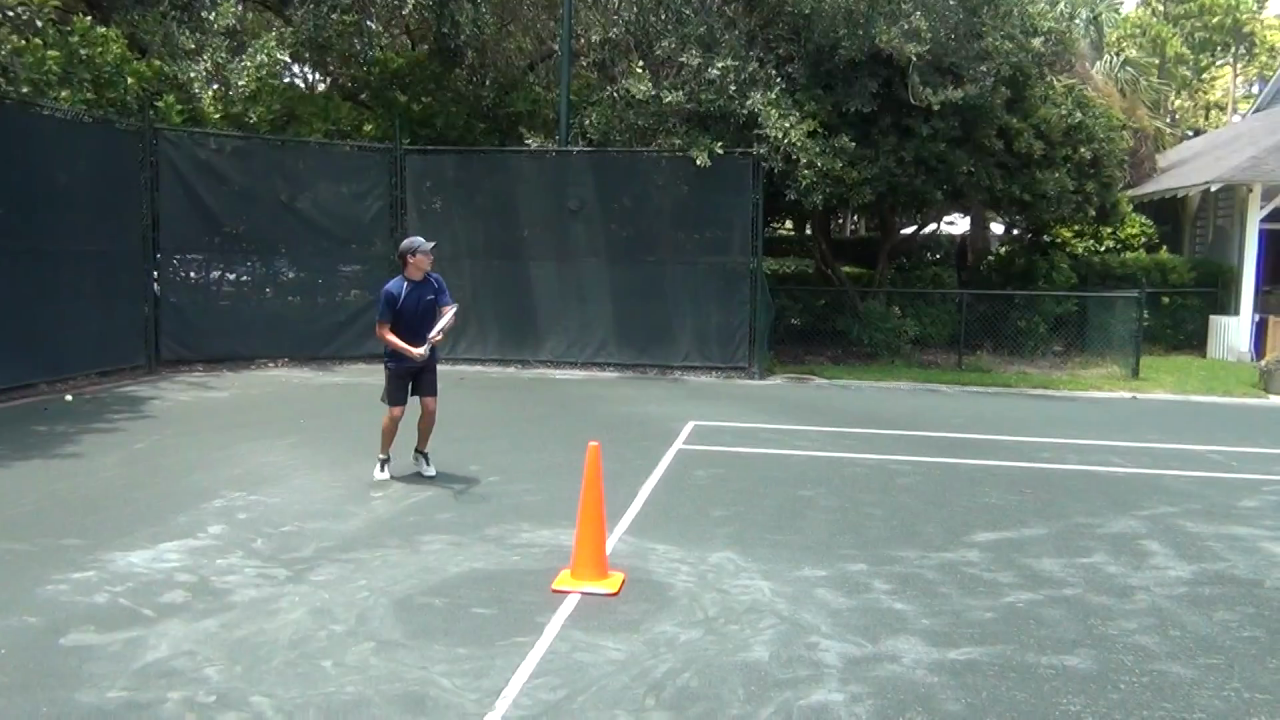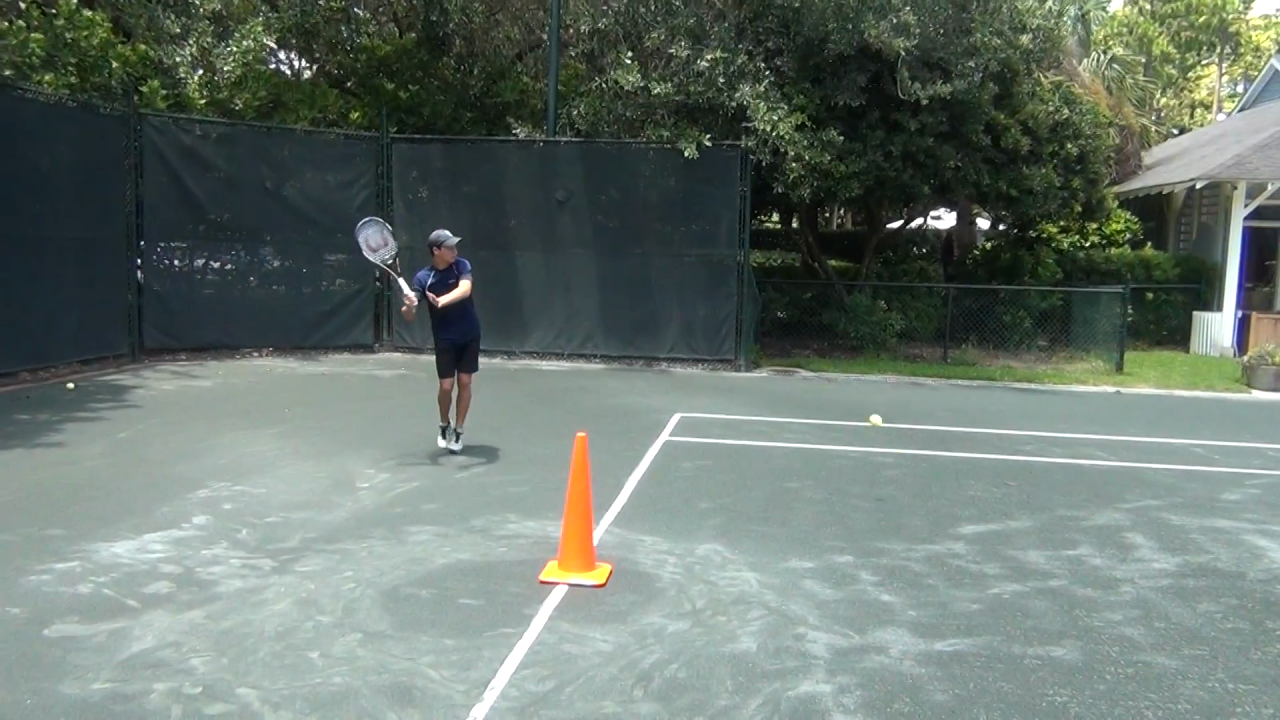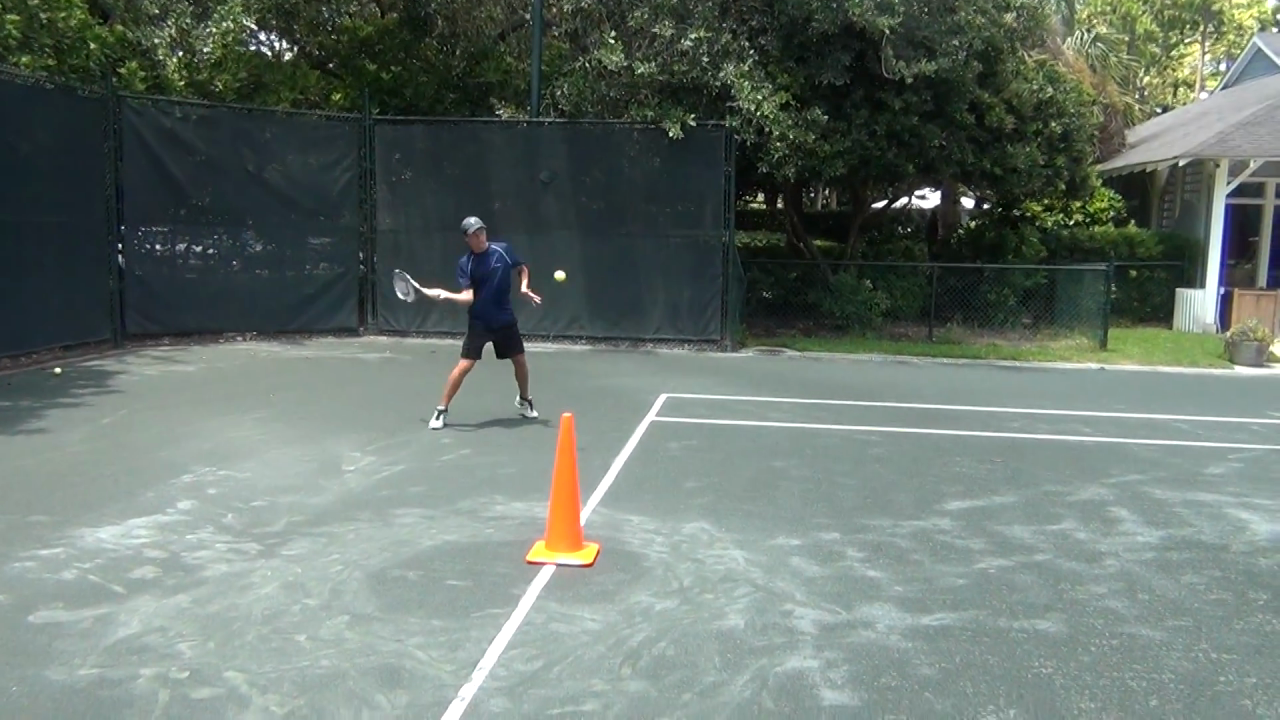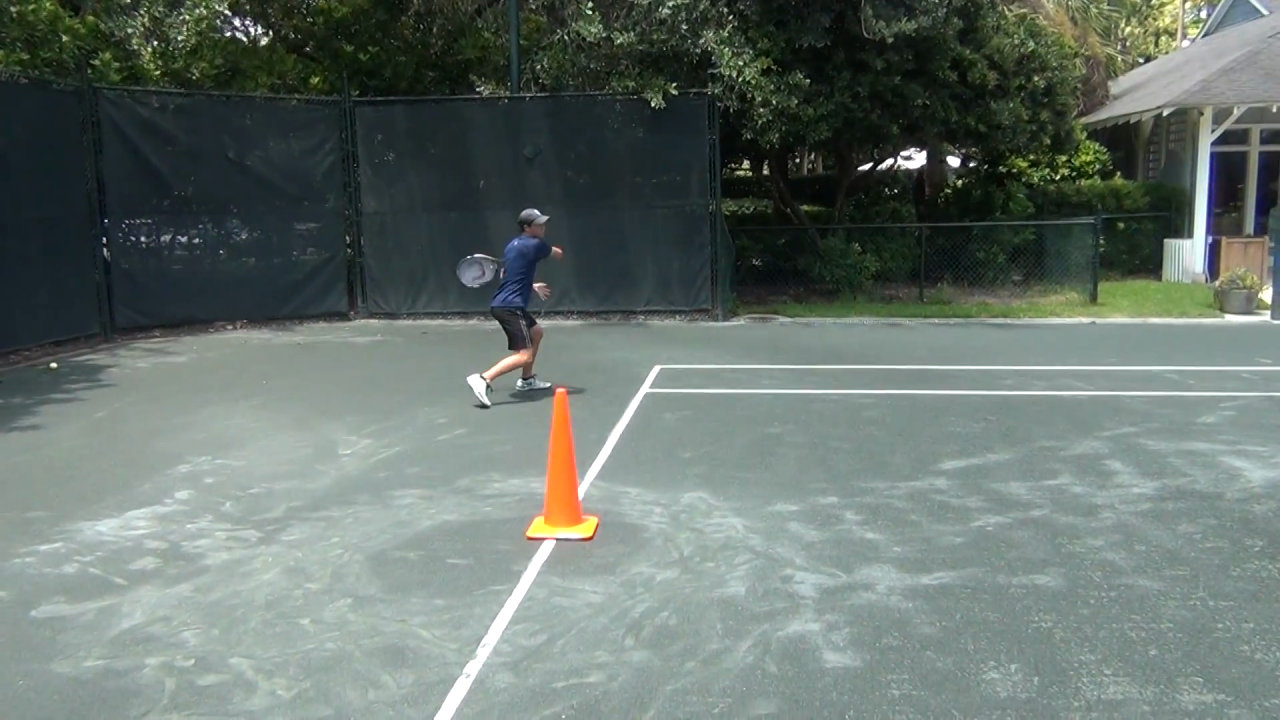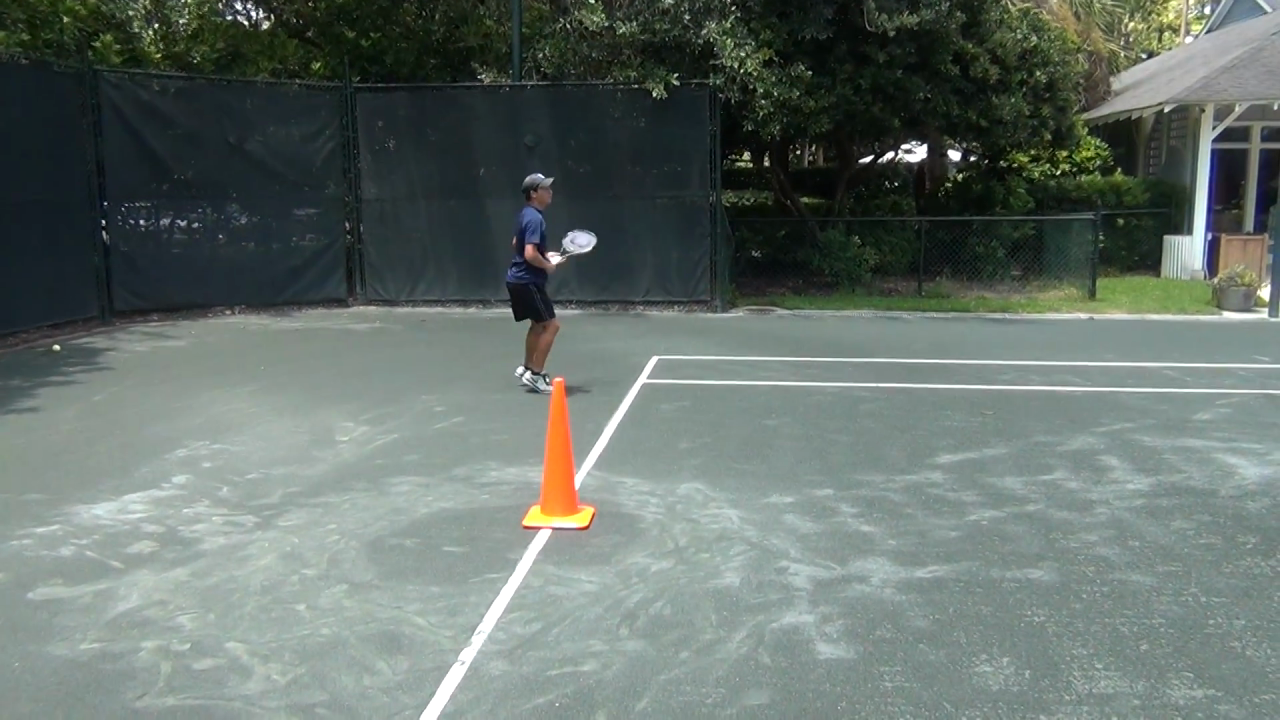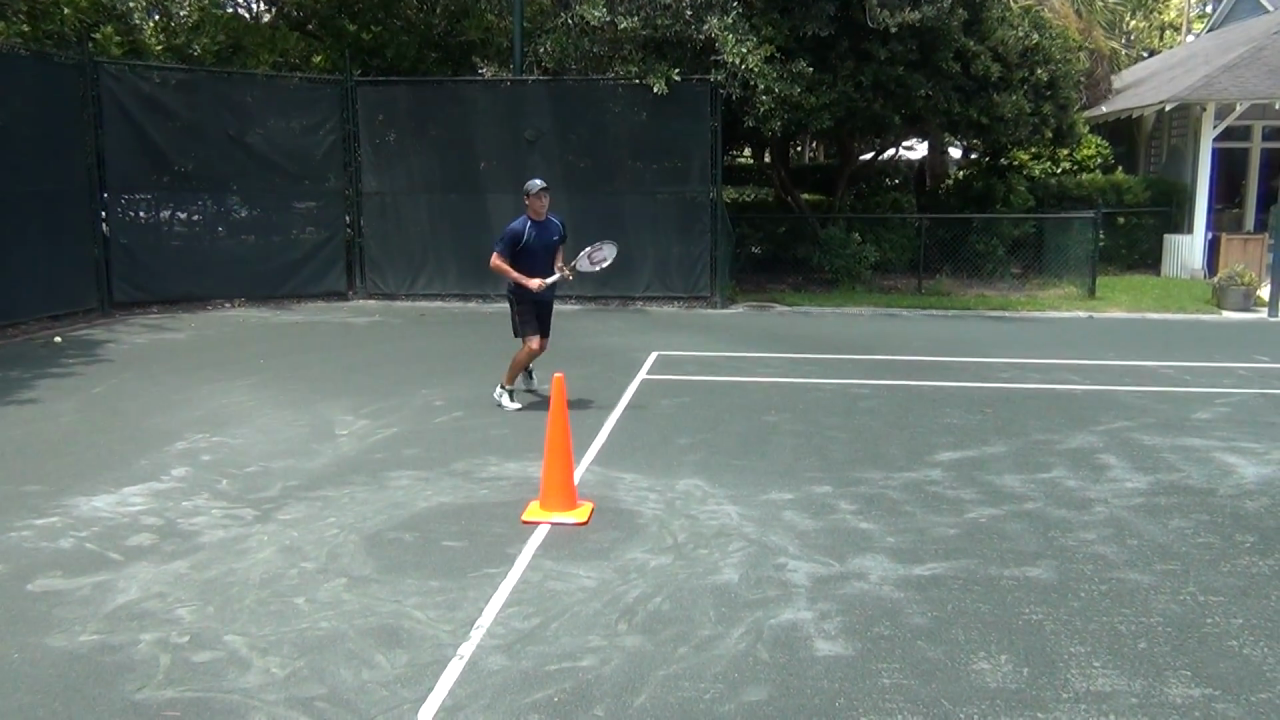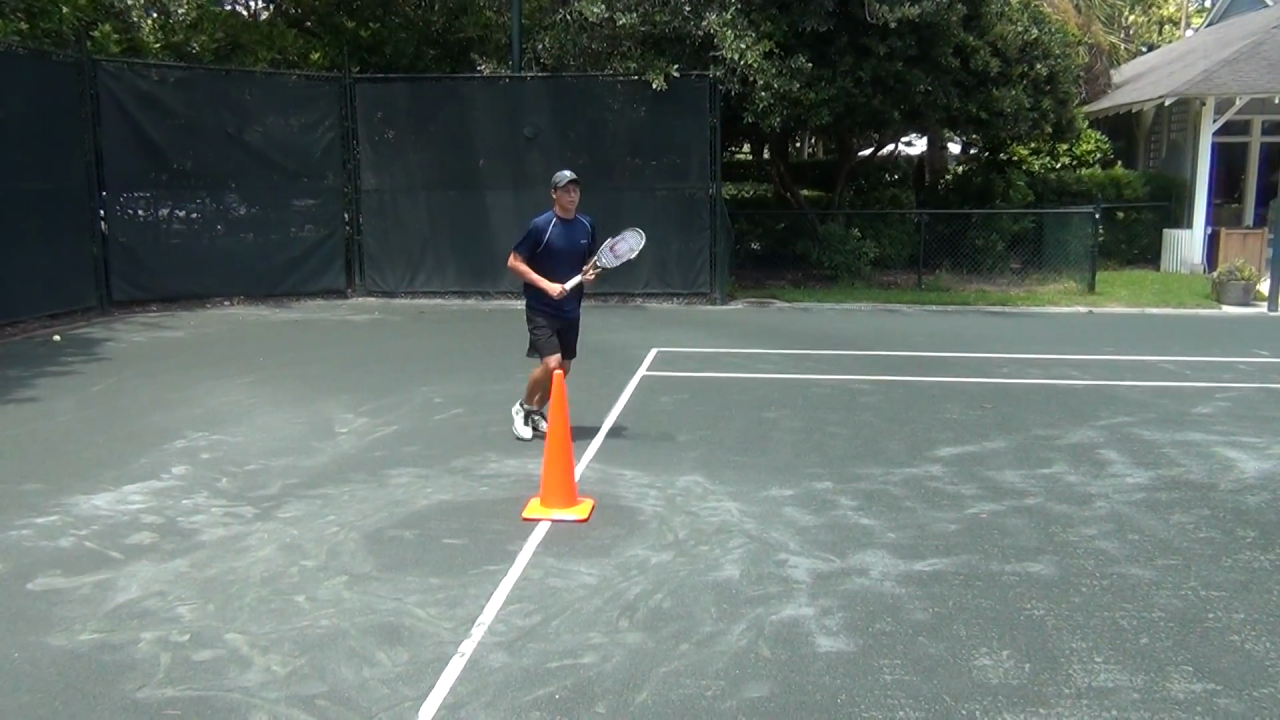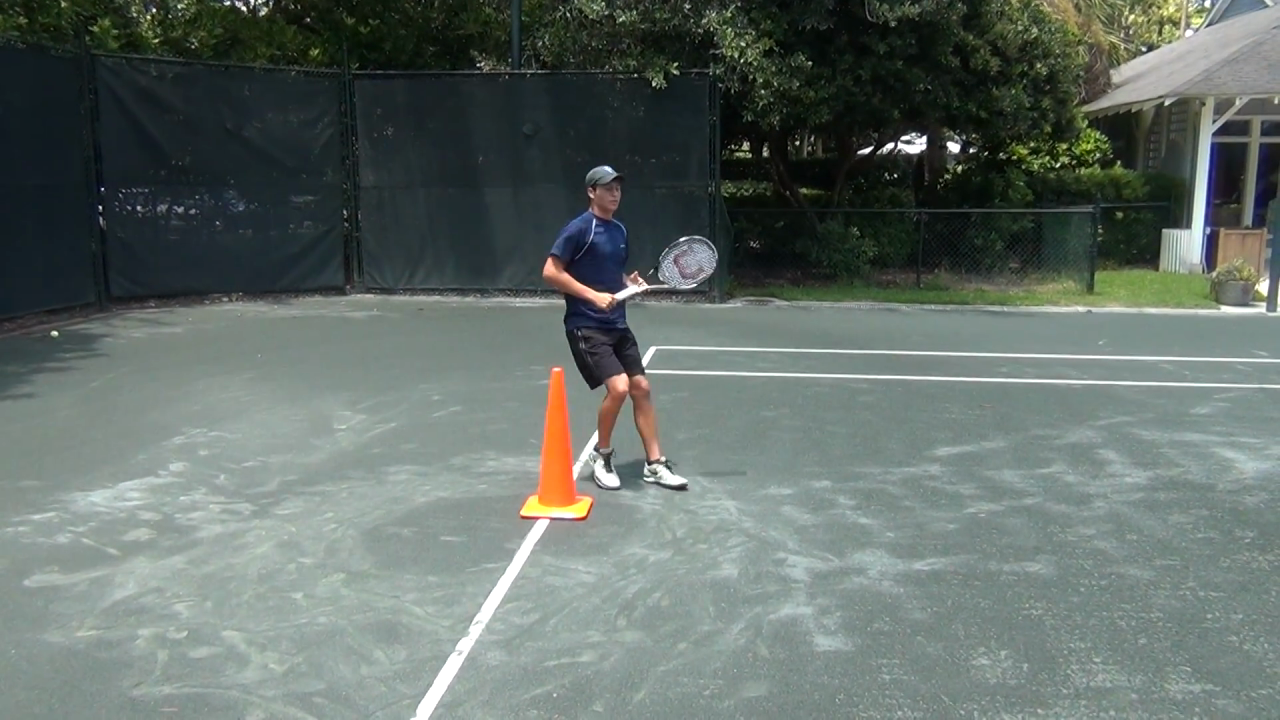
dt=0.4s
person 1, frame 1
left shoulder: (435, 282)
right shoulder: (392, 291)
left elbow: (447, 312)
right elbow: (382, 332)
left wrist: (441, 330)
right wrist: (410, 351)
left hip: (426, 357)
right hip: (398, 361)
left knee: (430, 408)
right knee: (396, 413)
left ankle: (421, 453)
right ankle: (383, 459)
person 1, frame 2
left shoulder: (461, 266)
right shoulder: (422, 278)
left elbow: (465, 290)
right elbow: (410, 316)
left wrist: (443, 301)
right wrist: (408, 306)
left hip: (469, 335)
right hip: (444, 338)
left knee: (464, 382)
right knee: (446, 386)
left ankle: (458, 431)
right ankle: (444, 426)
person 1, frame 3
left shoulder: (502, 250)
right shoulder: (465, 264)
left elbow: (523, 269)
right elbow: (467, 298)
left wrist: (524, 287)
right wrist: (443, 294)
left hip: (505, 319)
right hip: (479, 322)
left knee: (520, 361)
right knee: (464, 367)
left ankle: (524, 400)
right ankle: (441, 410)
person 1, frame 4
left shoulder: (512, 245)
right shoulder: (534, 245)
right elbow: (558, 254)
left wrist: (531, 286)
left hip: (501, 304)
right hip: (510, 307)
left knee: (537, 333)
right knee: (524, 357)
left ankle: (526, 379)
right ankle: (483, 379)
person 1, frame 5
left shoulder: (527, 214)
right shoulder: (535, 219)
left elbow: (516, 243)
right elbow: (530, 254)
left wrist: (545, 255)
right wrist: (547, 266)
left hip: (517, 280)
right hip: (527, 281)
left knee: (537, 324)
right knee: (552, 326)
left ankle: (527, 368)
right ankle: (534, 373)
person 1, frame 6
left shoulder: (556, 224)
right shoulder: (517, 229)
right elbow: (495, 263)
left wrist: (558, 265)
right wrist: (526, 281)
left hip: (545, 295)
right hip: (522, 295)
left knee: (541, 345)
right knee: (532, 346)
left ankle: (525, 370)
right ankle: (504, 388)
person 1, frame 7
left shoulder: (586, 226)
right shoulder: (540, 226)
right elbow: (514, 263)
left wrist: (587, 273)
right wrist: (546, 285)
left hip: (570, 311)
right hip: (541, 310)
left knee: (563, 369)
right knee: (551, 365)
left ankle: (535, 412)
right ankle: (523, 407)
person 1, frame 8
left shoulder: (619, 230)
right shoulder: (578, 229)
right elbow: (550, 272)
left wrist: (628, 281)
right wrist: (593, 295)
left hip: (616, 324)
right hip: (586, 327)
left knee: (642, 388)
right knee: (618, 388)
left ankle: (655, 464)
right ankle: (602, 454)
